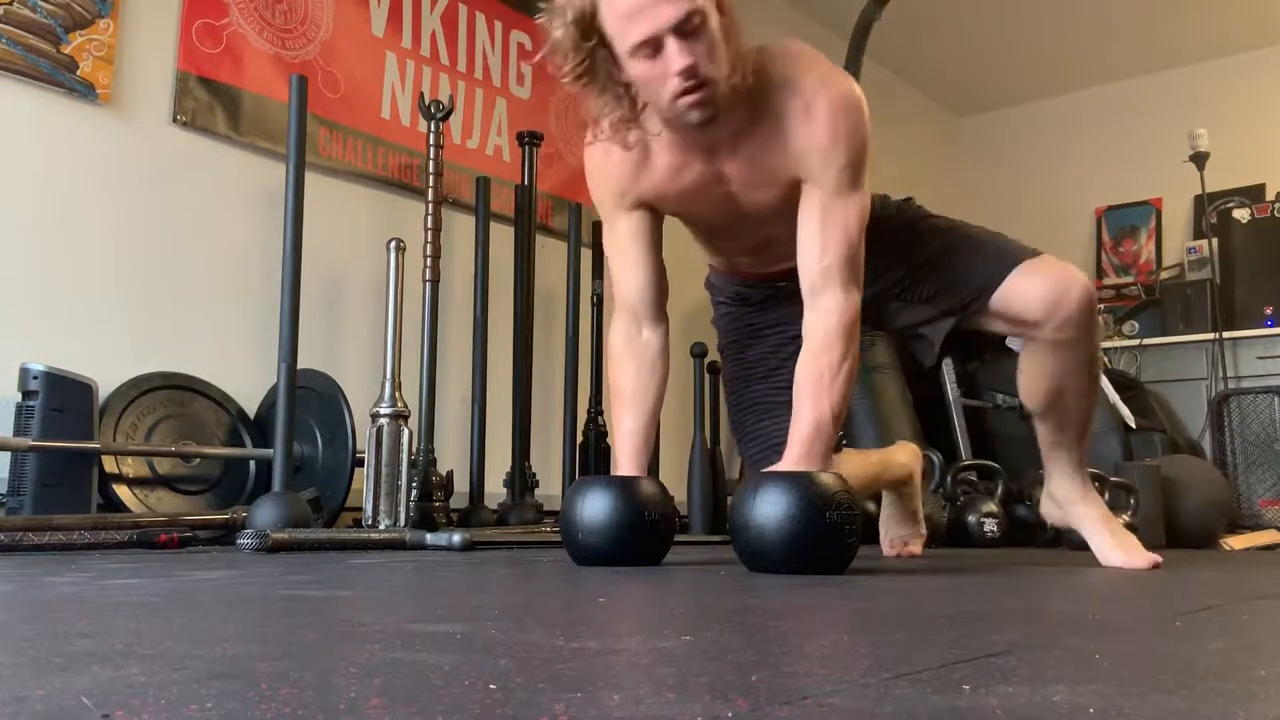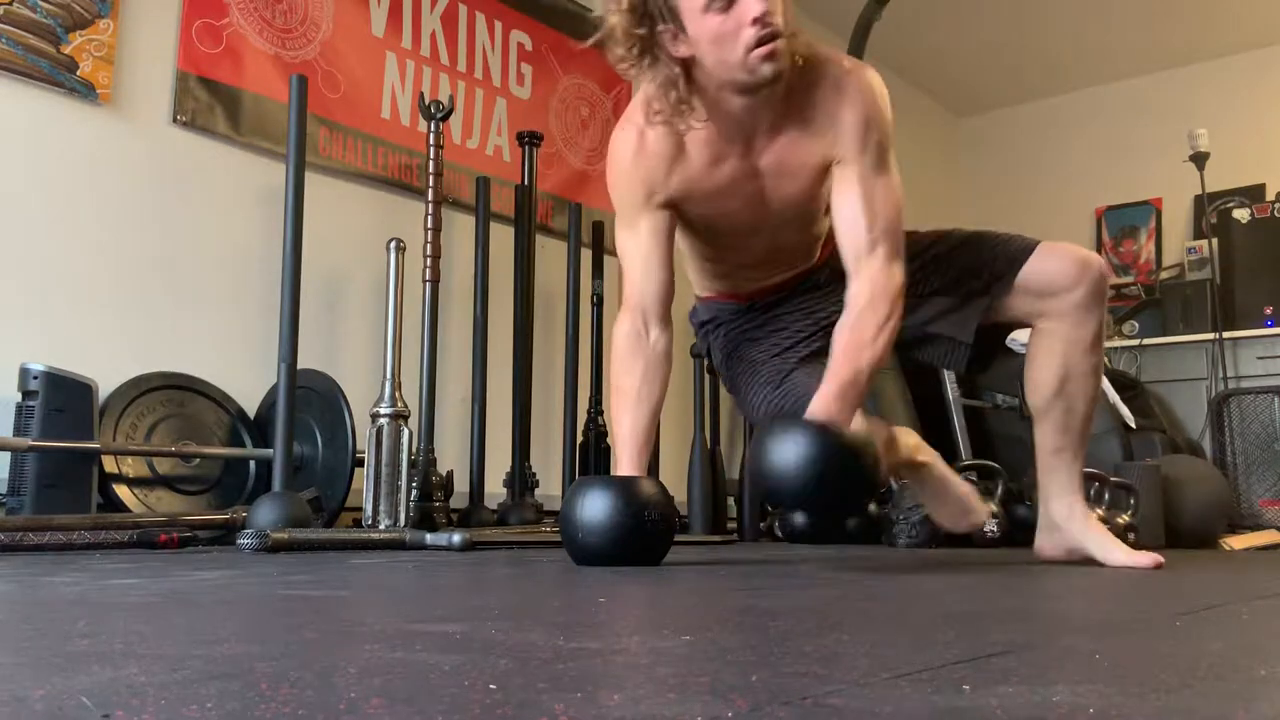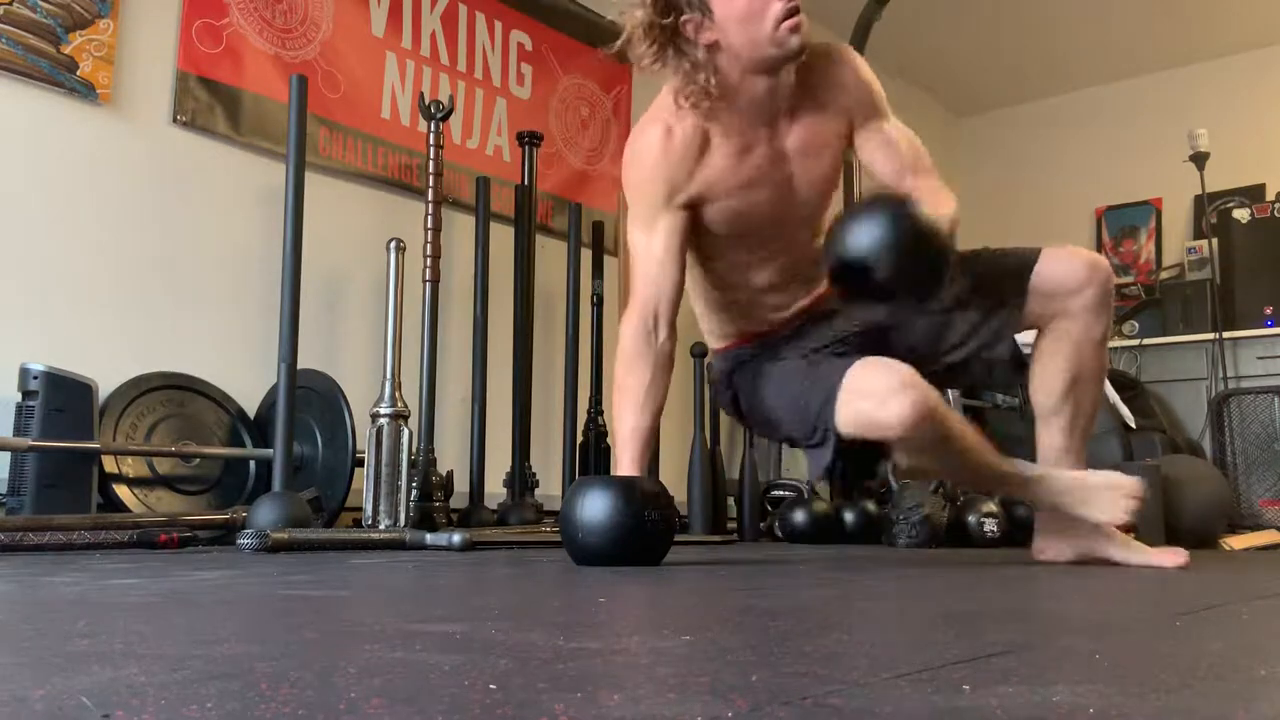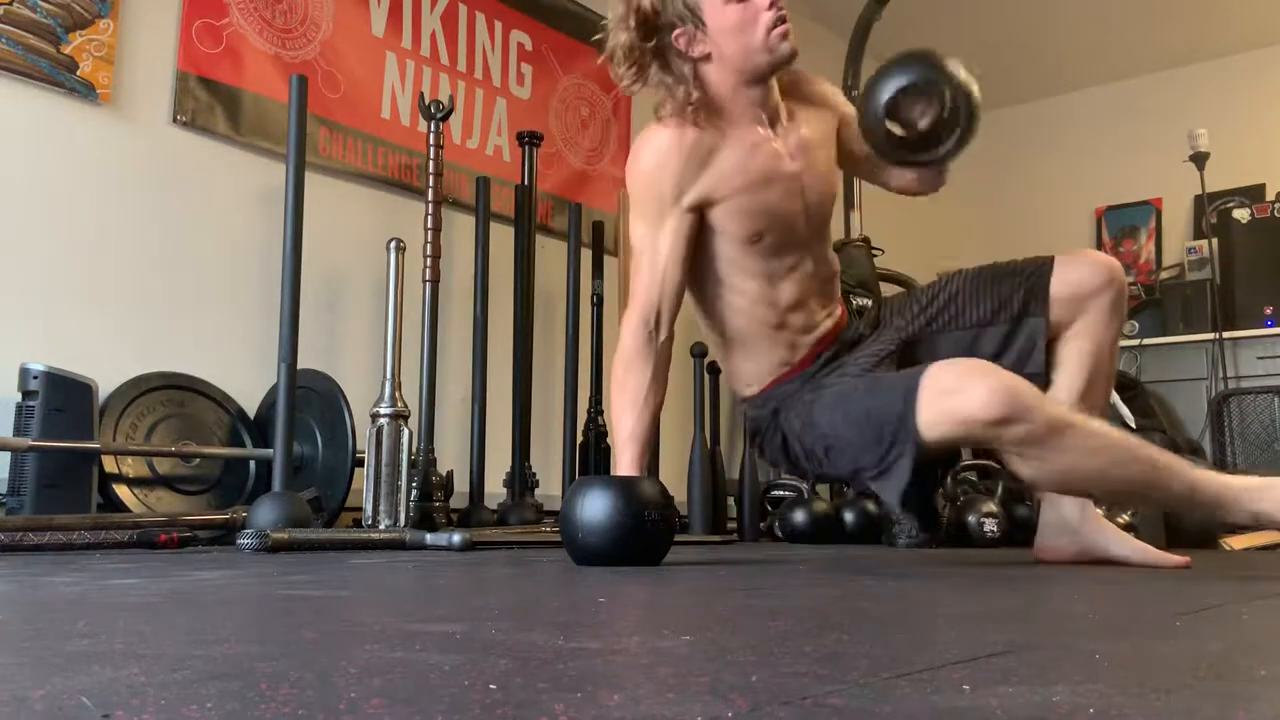
dt=0.2s
person 1, frame 1
left shoulder: (817, 99)
right shoulder: (618, 153)
left elbow: (832, 307)
right elbow: (638, 327)
left wrist: (802, 469)
left hip: (867, 239)
right hip: (752, 288)
left knee: (1064, 298)
left ankle: (1068, 487)
right ankle: (896, 472)
person 1, frame 2
left shoulder: (843, 90)
right shoulder: (647, 141)
left elbow: (878, 273)
right elbow: (644, 324)
left wrist: (833, 405)
left hip: (848, 261)
right hip: (749, 317)
left knee: (1076, 277)
left ankle: (1062, 511)
right ankle: (906, 455)
person 1, frame 3
left shoulder: (836, 76)
right shoulder: (669, 139)
left elbow: (926, 189)
right elbow: (650, 323)
left wrist: (923, 215)
left hip: (842, 300)
right hip: (761, 359)
left knee: (1082, 279)
right knee: (899, 402)
left ankle: (1064, 527)
right ankle: (1032, 487)
person 1, frame 4
left shoulder: (805, 98)
right shoulder: (675, 146)
left elbow: (913, 176)
right elbow: (648, 325)
left hip: (861, 339)
right hip: (798, 401)
left knee: (1094, 279)
right knee: (981, 397)
left ankle: (1067, 521)
right ankle: (1210, 494)
